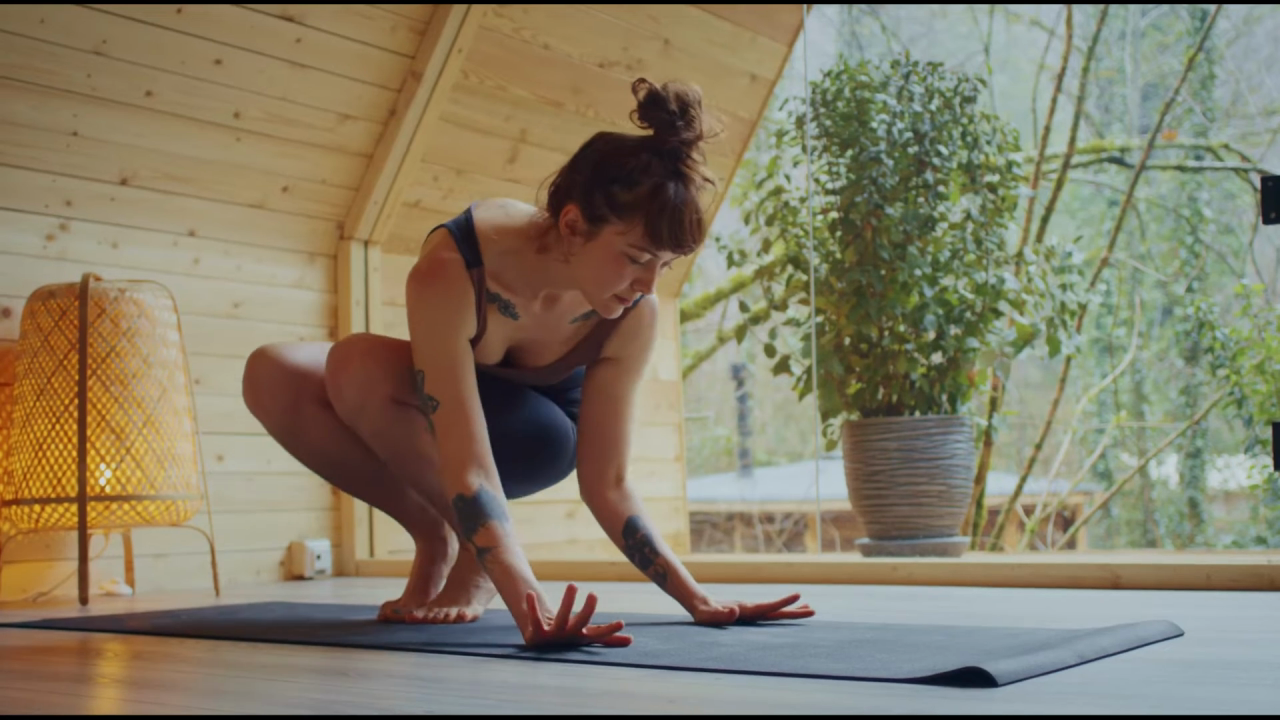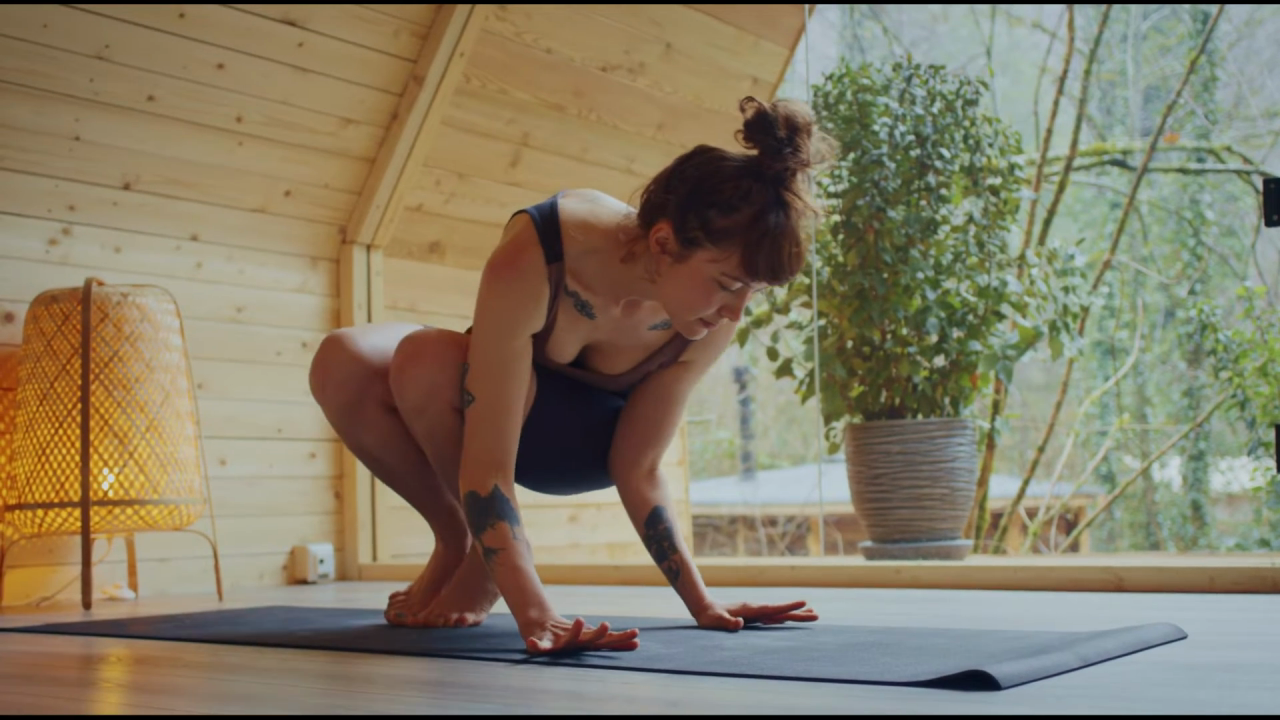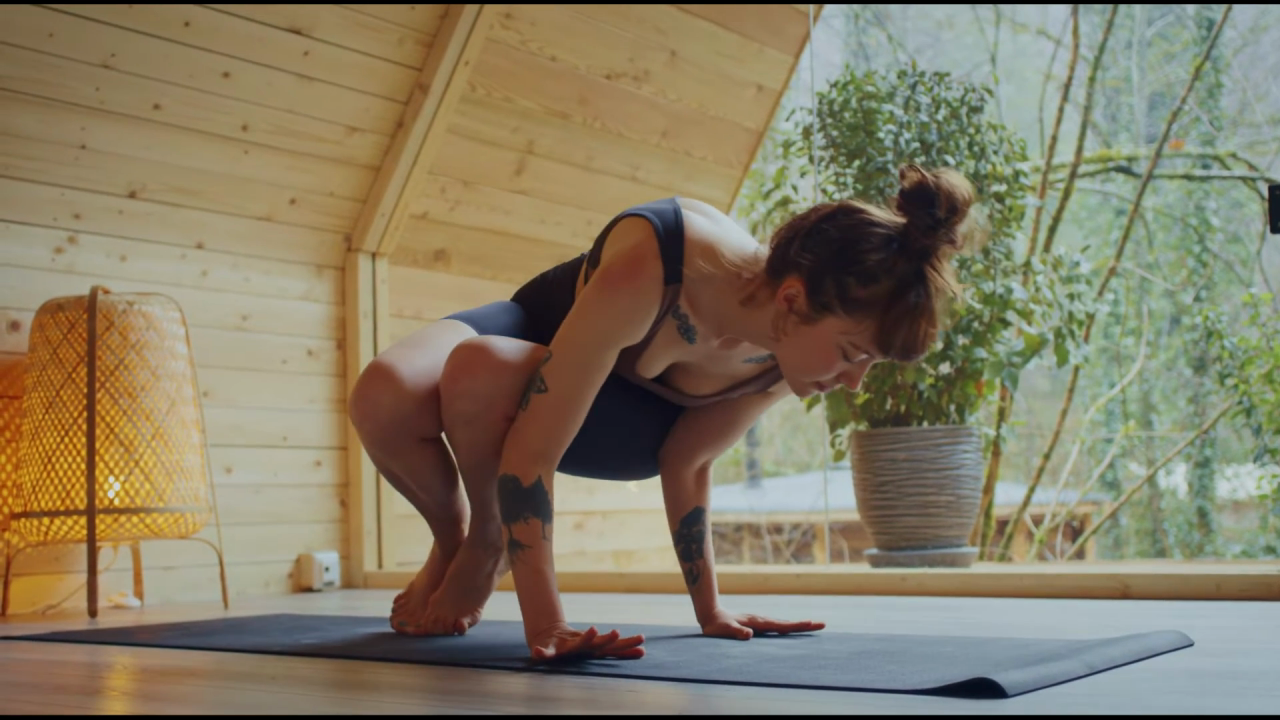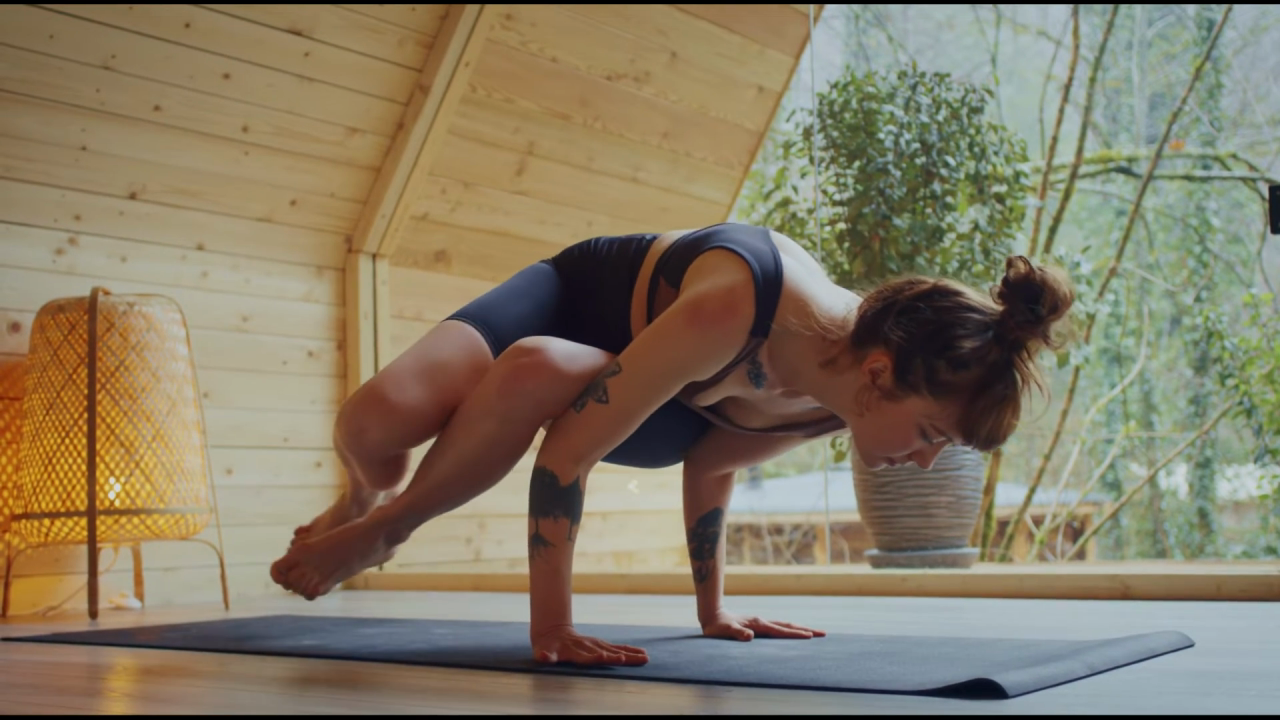
dt=1s
person 1, frame 1
left shoulder: (634, 317)
right shoulder: (449, 272)
left elbow: (606, 485)
right elbow: (469, 469)
left wrist: (696, 599)
right wrist: (530, 607)
left hip: (540, 433)
right hip: (434, 417)
left knee: (358, 369)
right knee: (272, 376)
left ankle: (474, 559)
right ankle: (436, 538)
person 1, frame 2
left shoulder: (710, 326)
right shoulder: (530, 261)
left elbow: (638, 469)
right elbow: (486, 464)
left wrist: (701, 602)
right wrist: (536, 615)
left hip: (586, 439)
right hip: (487, 386)
left knee: (426, 366)
right knee: (342, 363)
left ankle: (484, 566)
right ankle: (457, 540)
person 1, frame 3
left shoulder: (791, 349)
right shoulder: (645, 269)
left elbow: (686, 463)
right elbow: (531, 448)
left wrist: (710, 608)
right wrist: (544, 625)
left hip: (622, 419)
right hip: (536, 336)
right knee: (384, 395)
left ankle: (486, 548)
right ankle: (462, 542)
person 1, frame 4
left shoulder: (846, 394)
right shoulder: (734, 306)
left elbow: (711, 463)
right elbow: (567, 449)
left wrist: (711, 608)
right wrist: (550, 627)
left hip: (660, 403)
right hip: (579, 293)
right knee: (374, 422)
right ankle: (370, 506)
